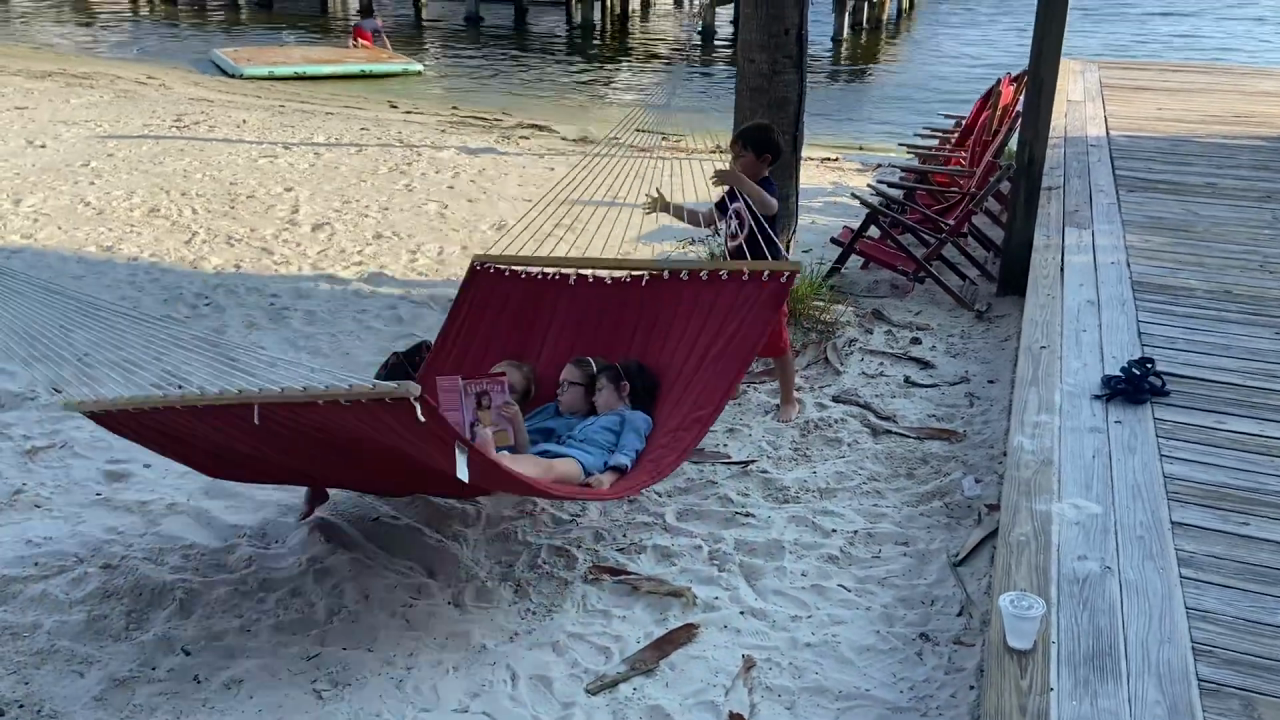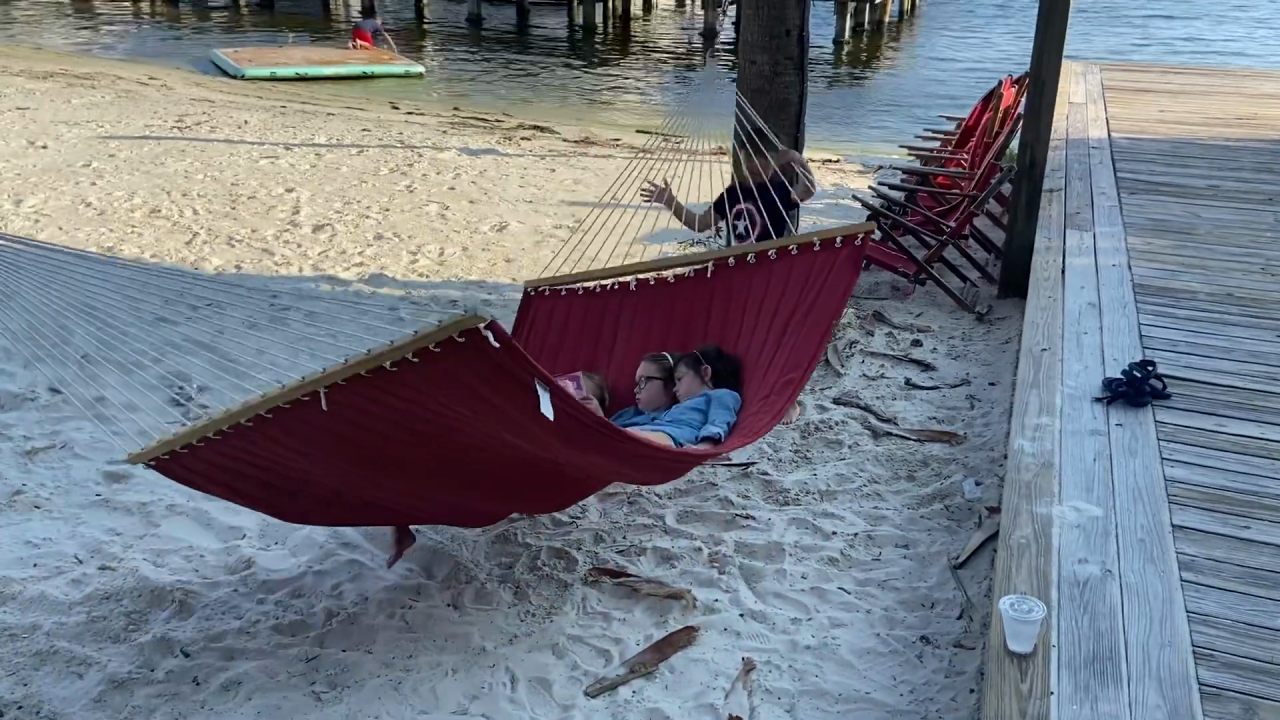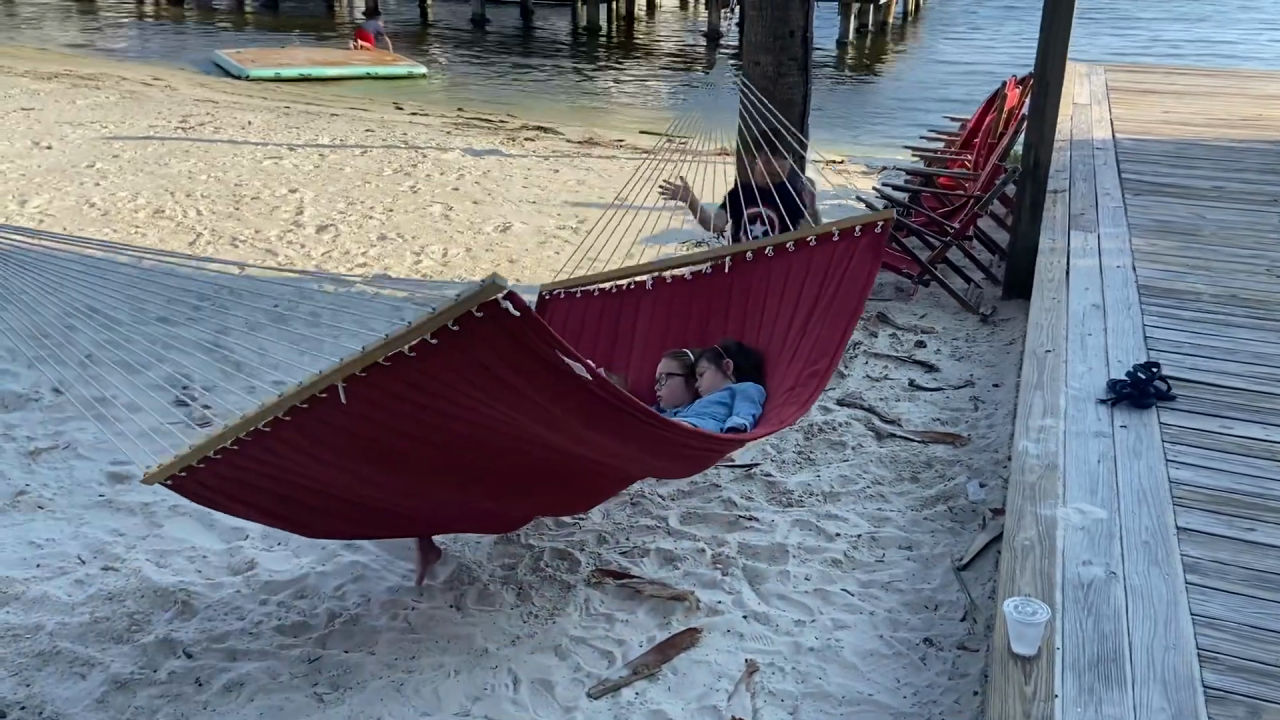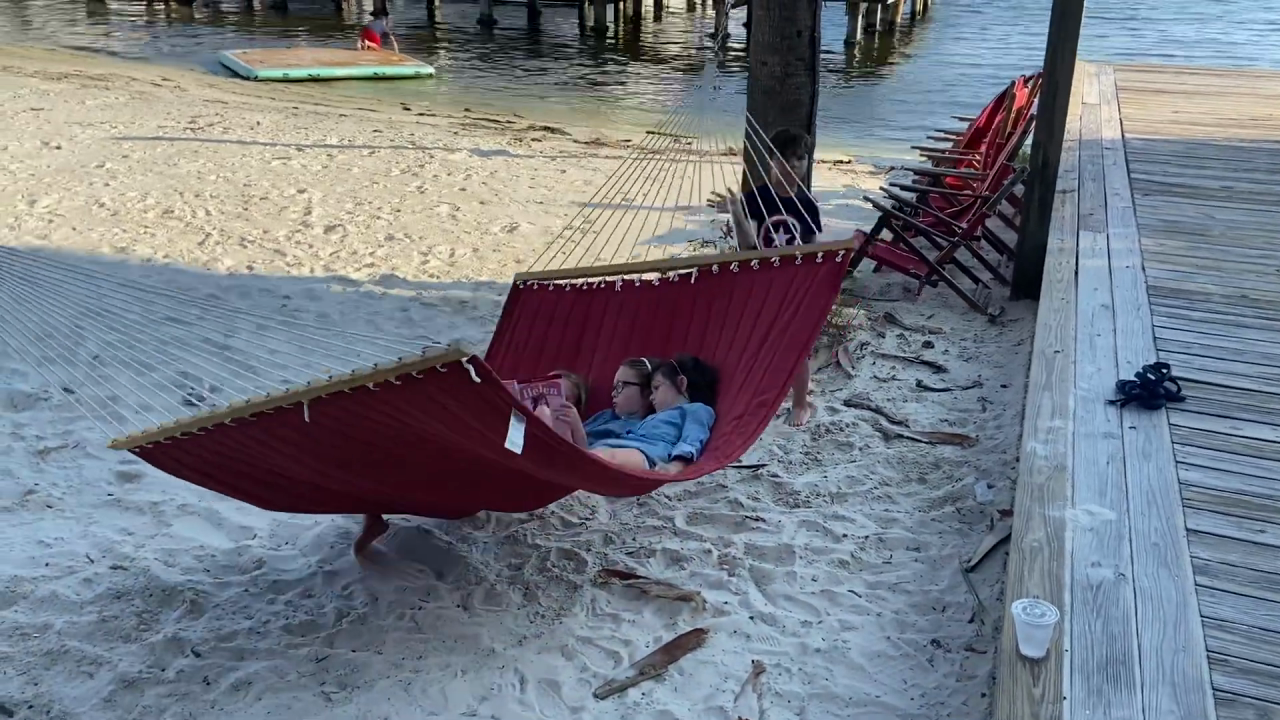
dt=0.3s
person 1, frame 1
left shoulder: (767, 189)
right shoulder: (736, 191)
left elbow: (770, 207)
right elbow: (707, 219)
left wrist: (738, 180)
right wrist: (669, 207)
left knee: (776, 342)
left ankle: (789, 399)
right ankle: (732, 385)
person 1, frame 2
left shoulder: (778, 192)
right shoulder: (732, 193)
left elbow: (808, 190)
right elbow: (700, 223)
left wrist: (798, 162)
right wrist: (672, 202)
person 1, frame 3
left shoulder: (792, 195)
right shoulder: (740, 192)
left elbow: (810, 226)
right elbow: (714, 223)
left wrist: (811, 202)
right wrist: (691, 200)
person 1, frame 4
left shoulder: (807, 203)
right shoulder: (756, 197)
left elbow: (812, 241)
right elbow: (748, 240)
right wrist: (737, 214)
left ankle: (801, 402)
